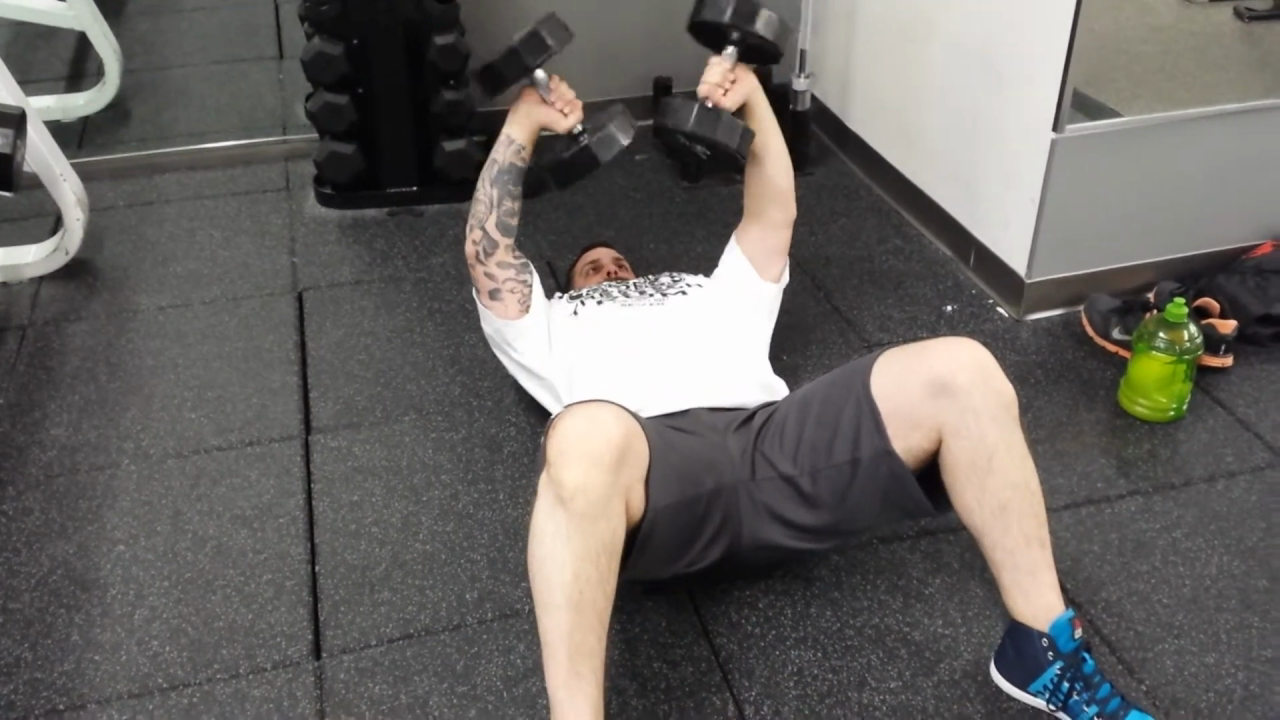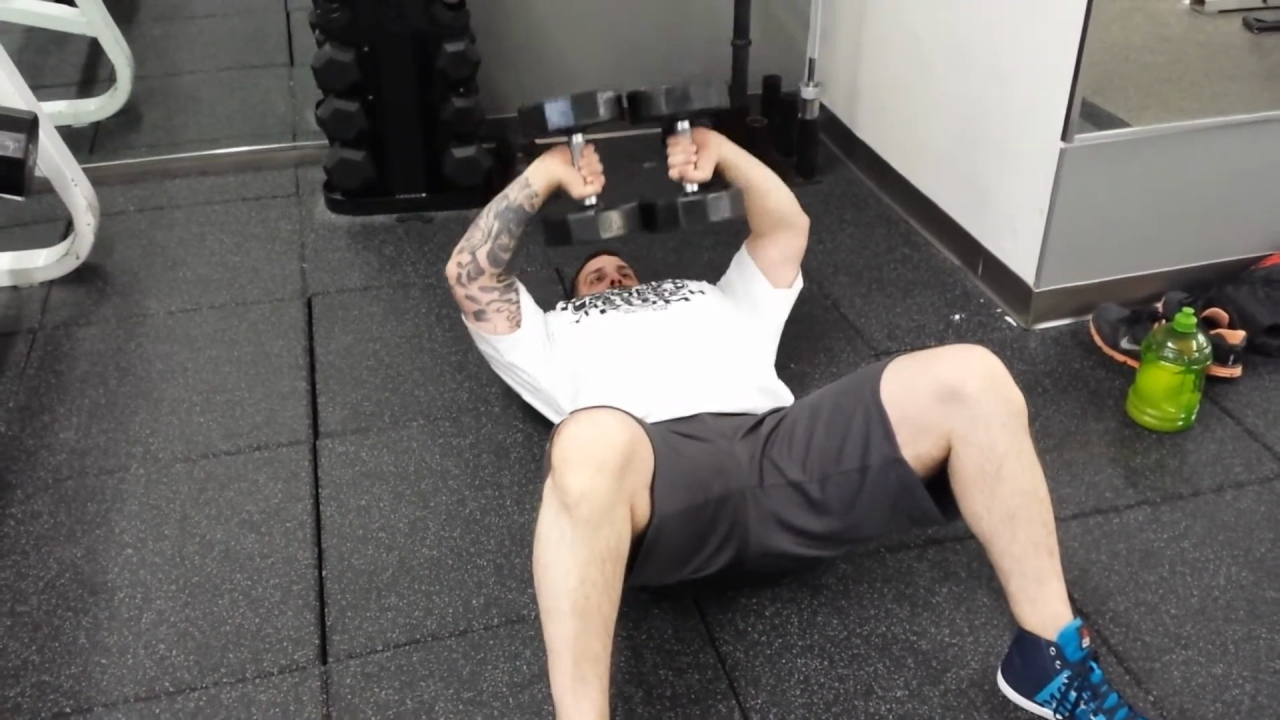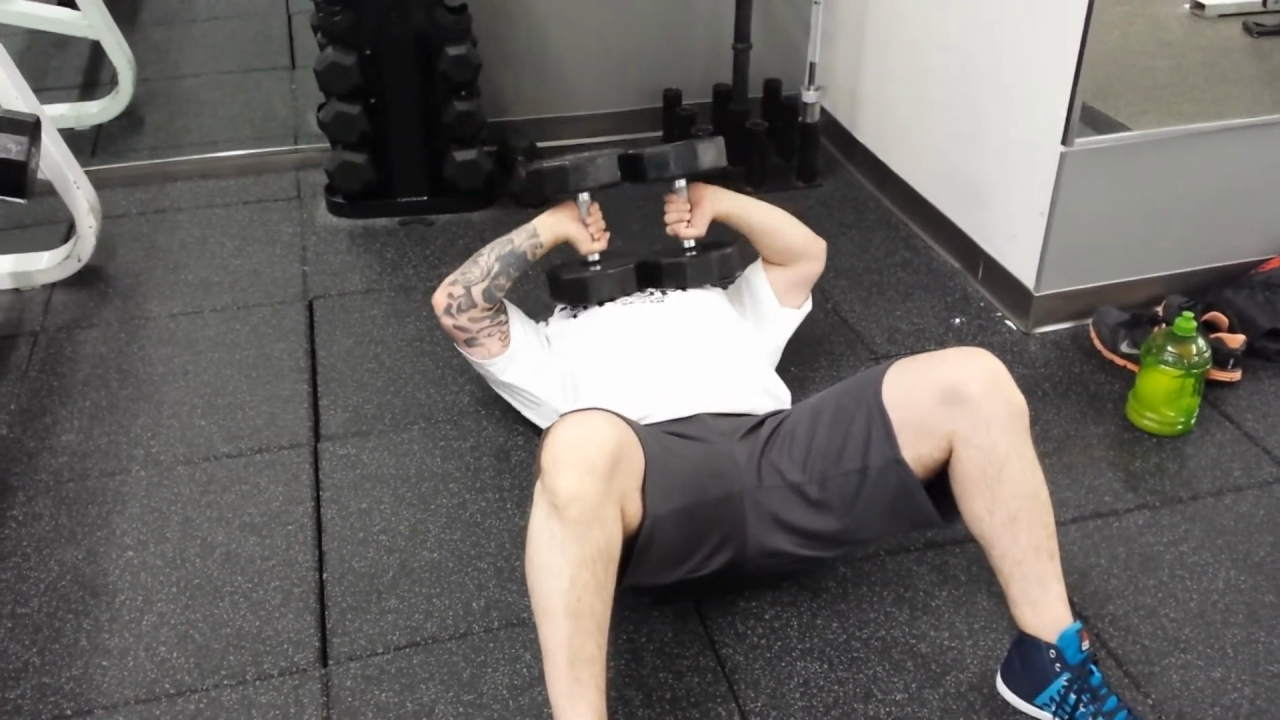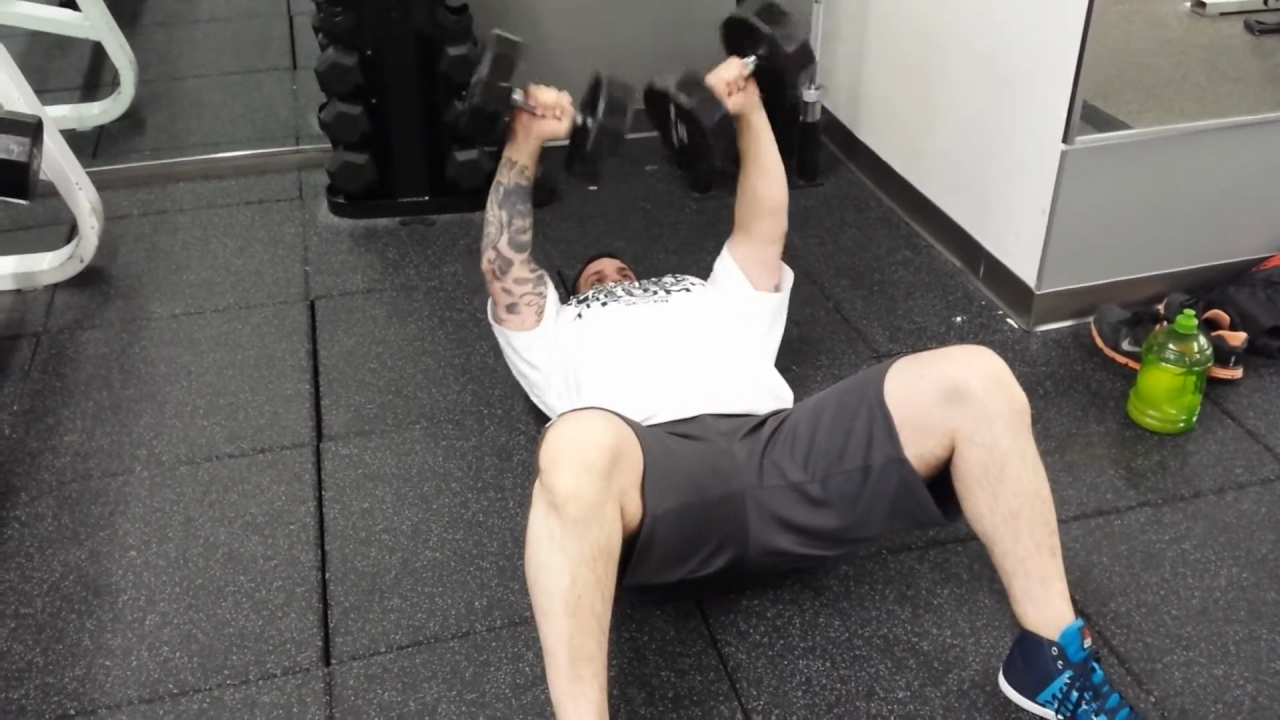
dt=0.7s
person 1, frame 1
left shoulder: (710, 293)
right shoulder: (555, 322)
left elbow: (773, 216)
right elbow: (486, 249)
left wrist: (751, 97)
right wrist: (522, 124)
left hip: (772, 444)
right hip: (652, 464)
left knee: (959, 372)
right knee: (587, 439)
left ankle: (1043, 644)
person 1, frame 2
left shoulder: (718, 300)
right shoulder: (558, 335)
left elbow: (786, 229)
right elbow: (470, 274)
left wrist: (720, 152)
right wrist: (543, 175)
left hip: (778, 448)
right hip: (656, 470)
left knee: (970, 379)
right knee: (592, 445)
left ankle: (1049, 653)
person 1, frame 3
left shoulder: (715, 305)
right shoulder: (557, 340)
left elbow: (804, 254)
right elbow: (457, 304)
left wrist: (719, 202)
right wrist: (549, 228)
left hip: (776, 451)
right hip: (652, 472)
left knee: (971, 382)
right knee: (582, 446)
left ankle: (1049, 654)
person 1, frame 4
left shoulder: (715, 297)
right shoulder: (561, 331)
left elbow: (763, 229)
right elbow: (502, 264)
left wrist: (749, 112)
right wrist: (525, 140)
left hip: (780, 451)
right hip: (655, 470)
left knee: (973, 380)
right knee: (579, 449)
left ankle: (1051, 652)
